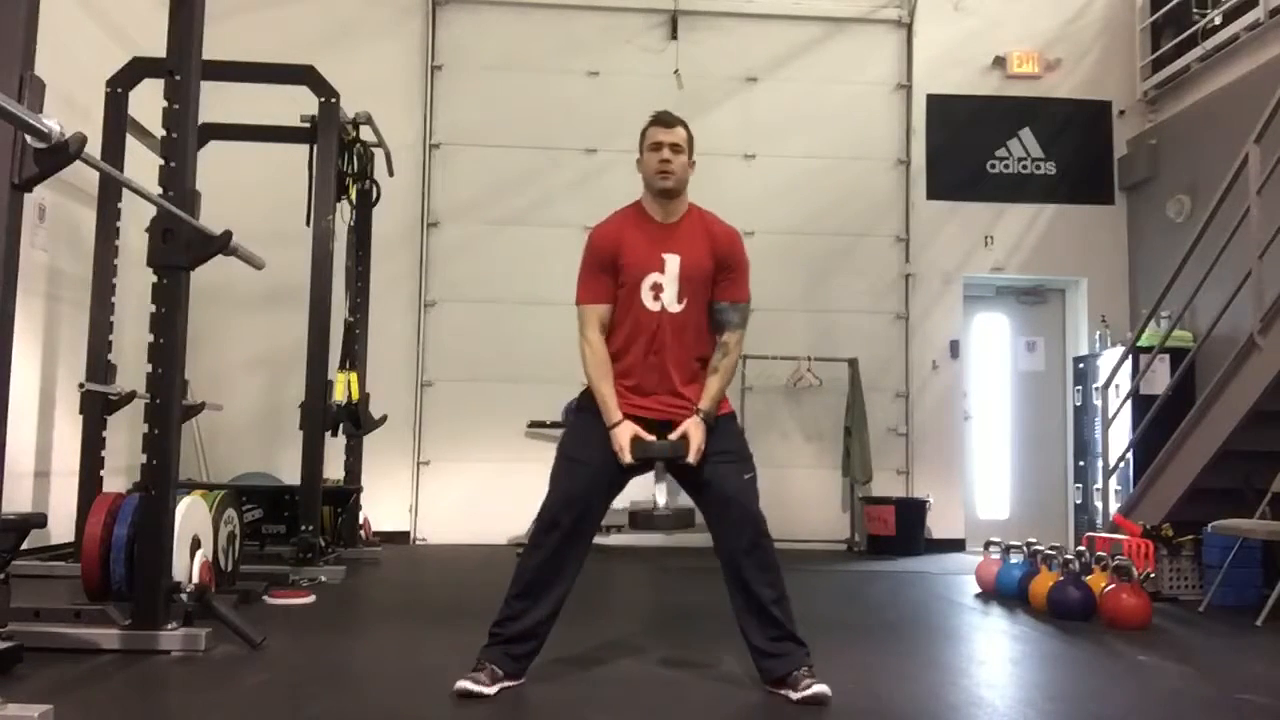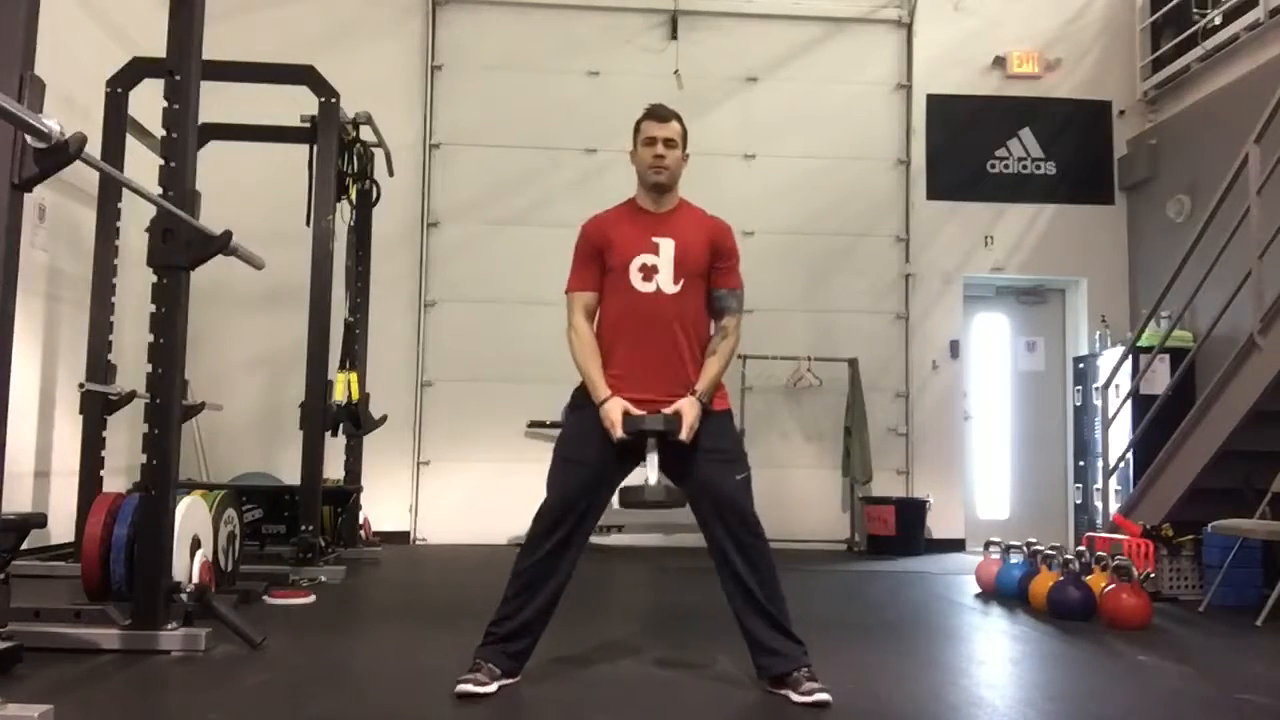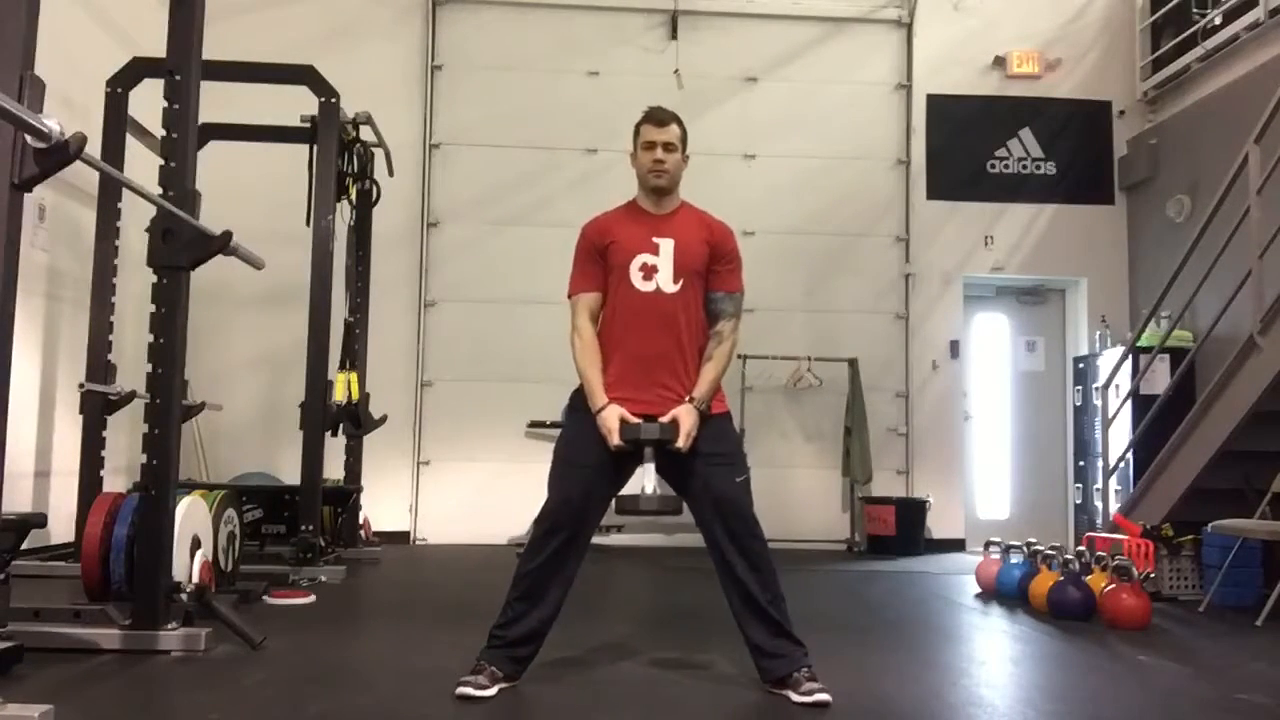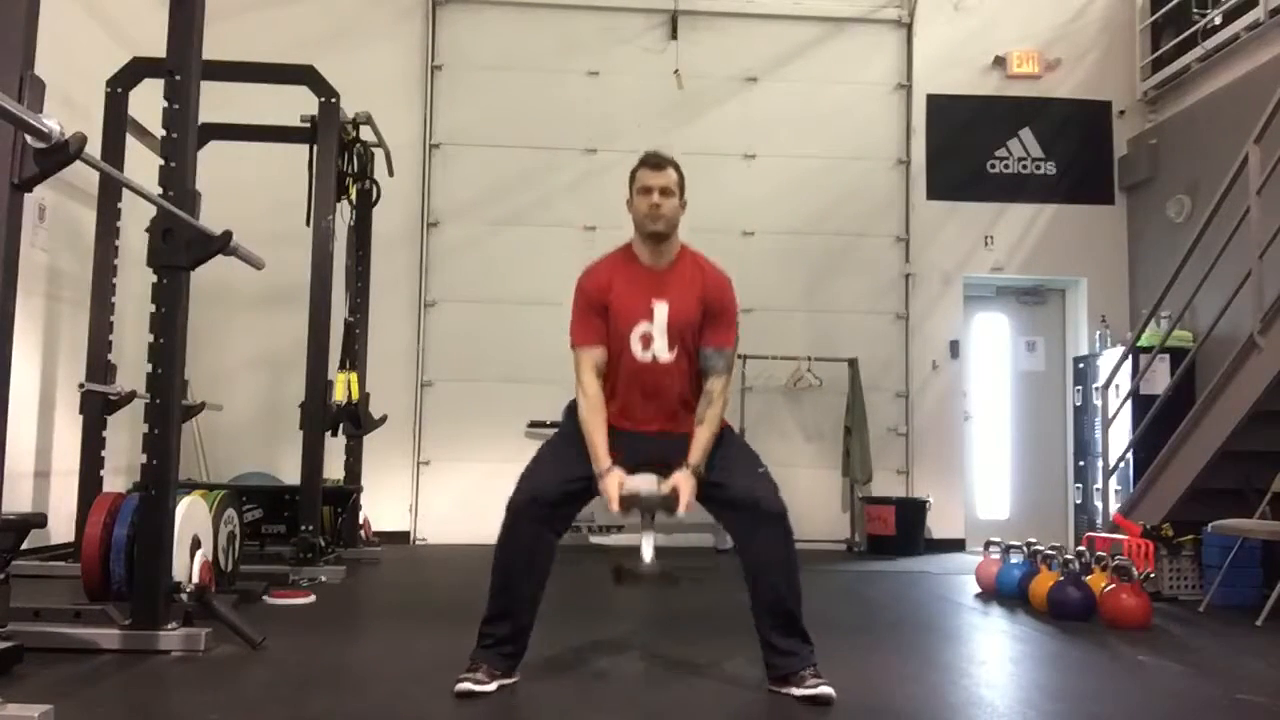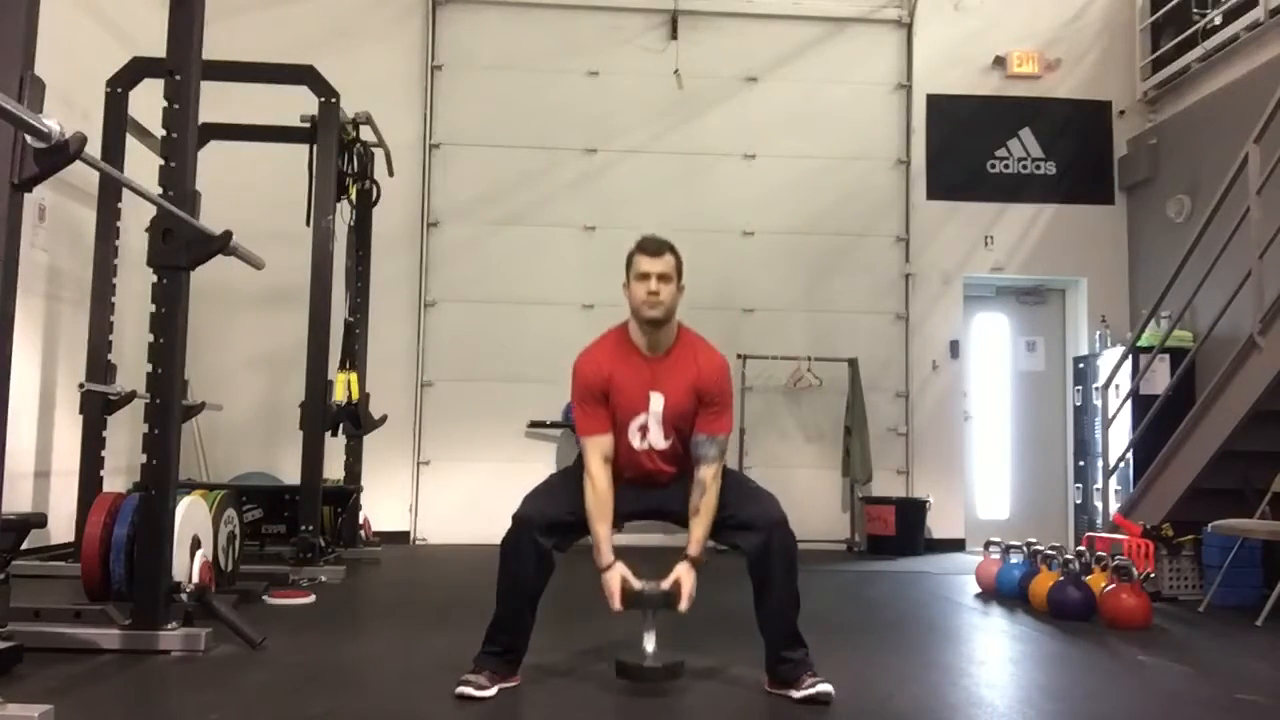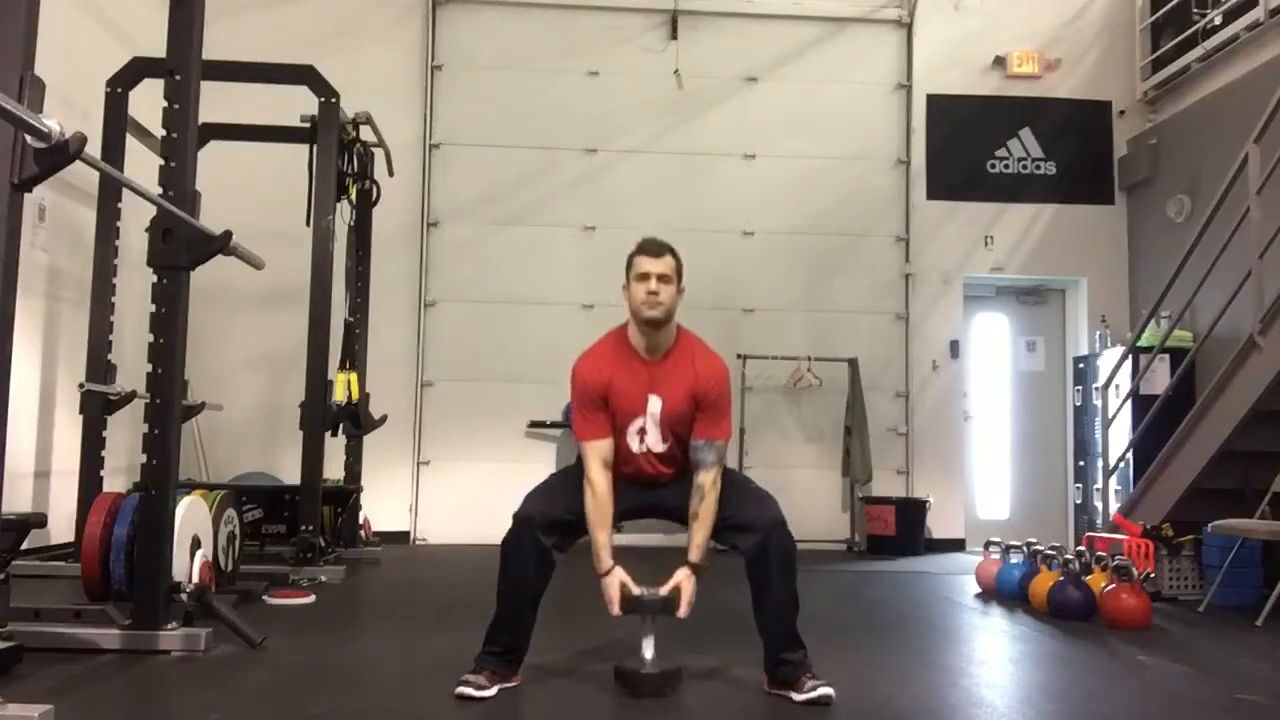
dt=0.4s
person 1, frame 1
left shoulder: (722, 240)
right shoulder: (608, 236)
left elbow: (731, 335)
right elbow: (592, 334)
left wrist: (702, 416)
right wrist: (615, 420)
left hip: (700, 413)
right hip: (615, 410)
left knee: (745, 530)
right knee: (559, 525)
left ankle: (786, 664)
right ankle: (503, 659)
person 1, frame 2
left shoulder: (713, 233)
right shoulder: (600, 230)
left elbow: (729, 323)
right elbow: (579, 321)
left wrist: (699, 397)
right wrist: (604, 398)
left hip: (696, 406)
right hip: (608, 403)
left knee: (738, 529)
right knee: (556, 525)
left ankle: (786, 665)
right ankle: (498, 657)
person 1, frame 3
left shoulder: (714, 235)
right shoulder: (600, 231)
left elbow: (725, 327)
right elbow: (583, 323)
left wrist: (697, 404)
right wrist: (601, 405)
left hip: (696, 412)
right hip: (607, 408)
left knee: (737, 532)
right knee: (559, 528)
left ankle: (786, 666)
right ankle: (501, 659)
person 1, frame 4
left shoulder: (712, 283)
right shoulder: (598, 279)
left elbow: (716, 383)
right elbow: (589, 379)
left wrist: (693, 468)
right wrist: (604, 468)
left hip: (689, 431)
right hip: (610, 429)
left knee: (763, 511)
right knee: (531, 507)
left ankle: (791, 664)
right ankle: (496, 657)
person 1, frame 5
left shoulder: (709, 366)
right shoulder: (594, 364)
left elbow: (708, 469)
right elbow: (597, 466)
left wrist: (691, 559)
right wrist: (606, 561)
left hip: (683, 478)
right hip: (617, 477)
left knee: (770, 525)
right knee: (531, 523)
left ankle: (789, 668)
right ankle: (498, 663)
person 1, frame 6
left shoulder: (708, 369)
right shoulder: (593, 367)
left elbow: (707, 473)
right elbow: (597, 469)
left wrist: (692, 565)
right wrist: (605, 565)
left hip: (683, 477)
right hip: (617, 476)
left knee: (768, 527)
right knee: (531, 523)
left ankle: (788, 670)
right ankle: (498, 664)
